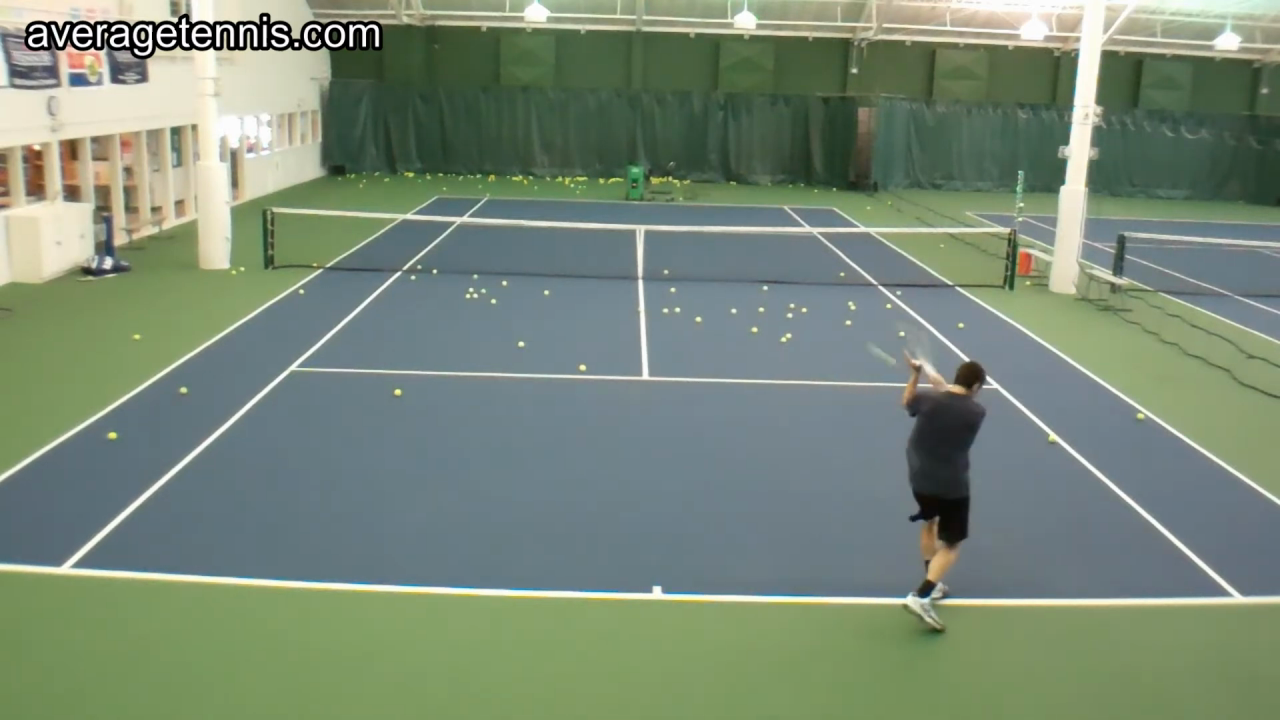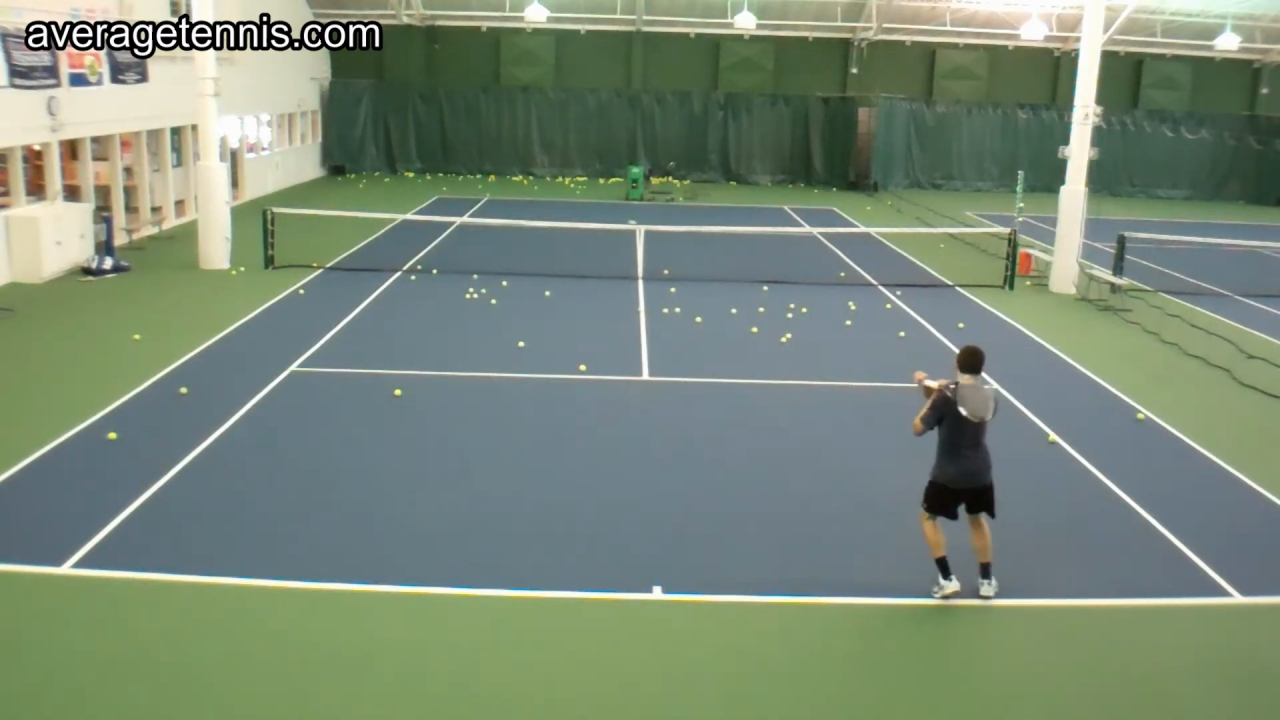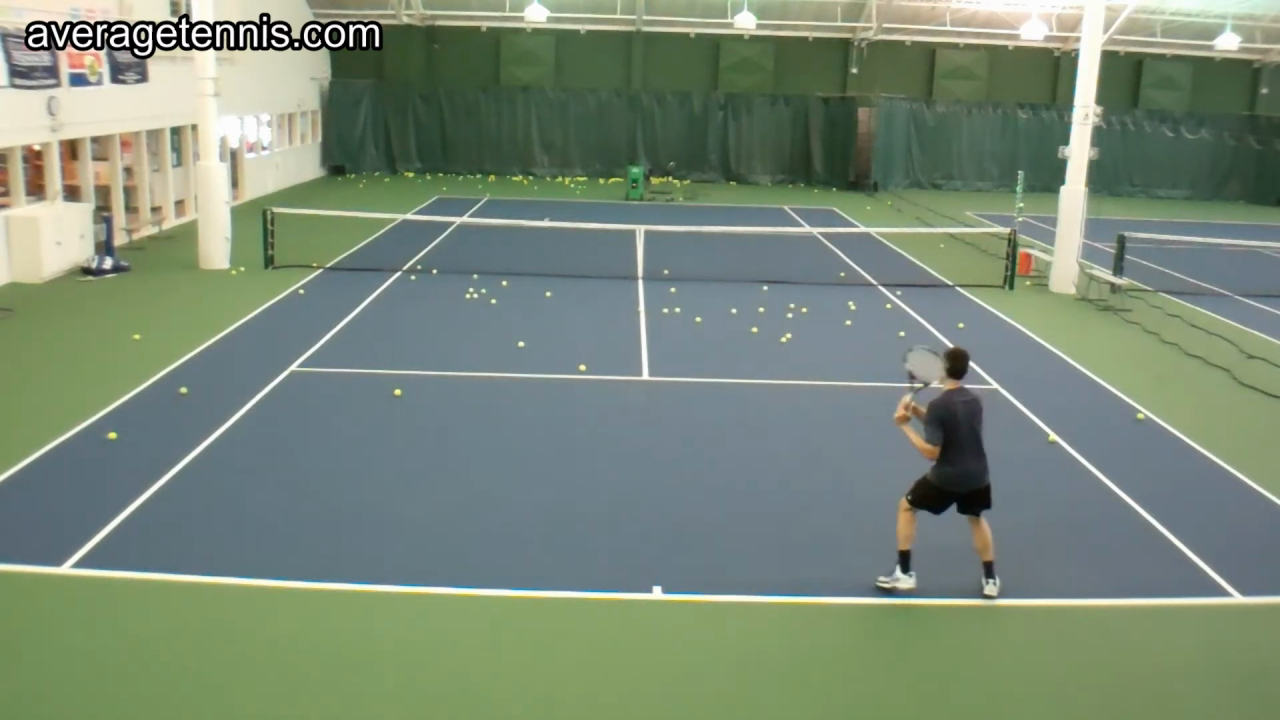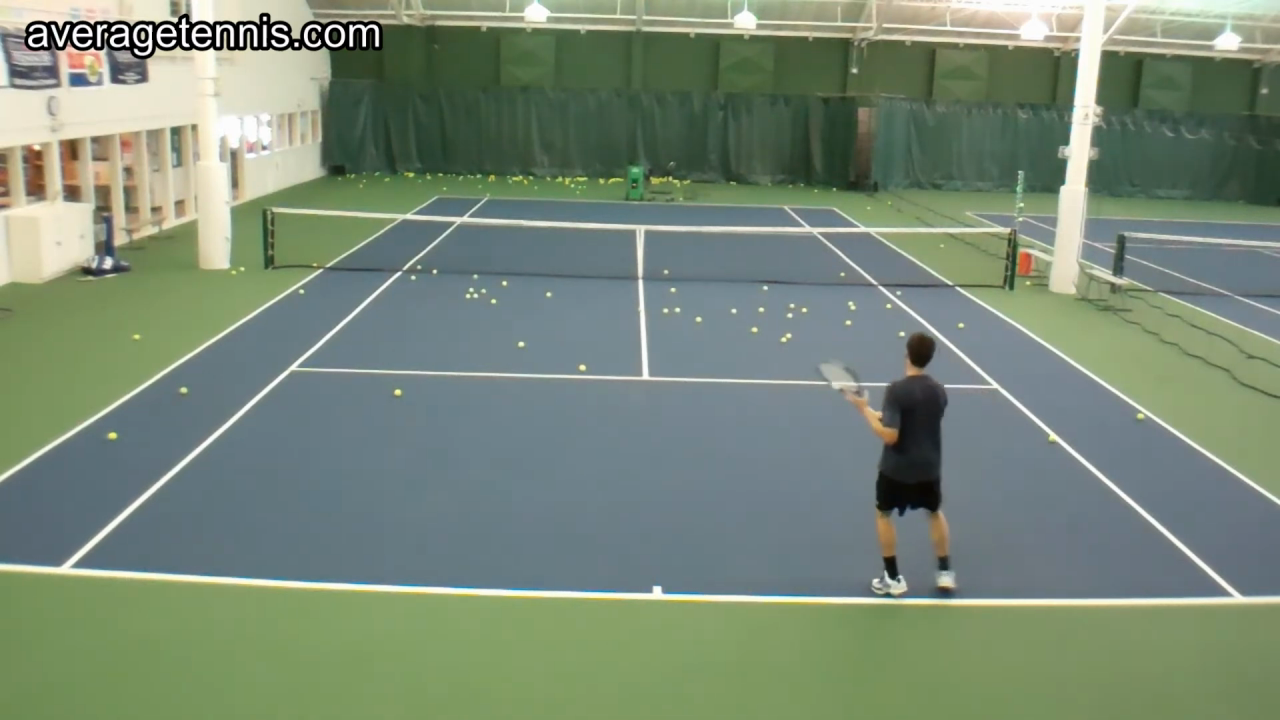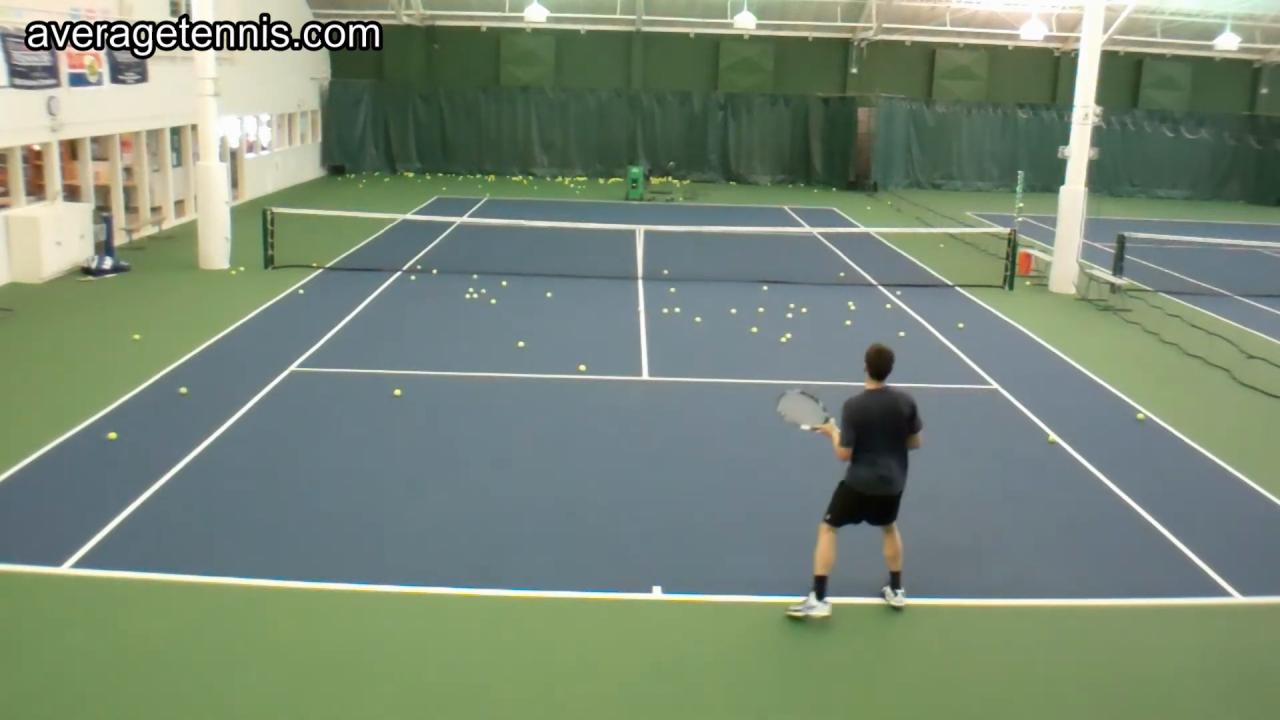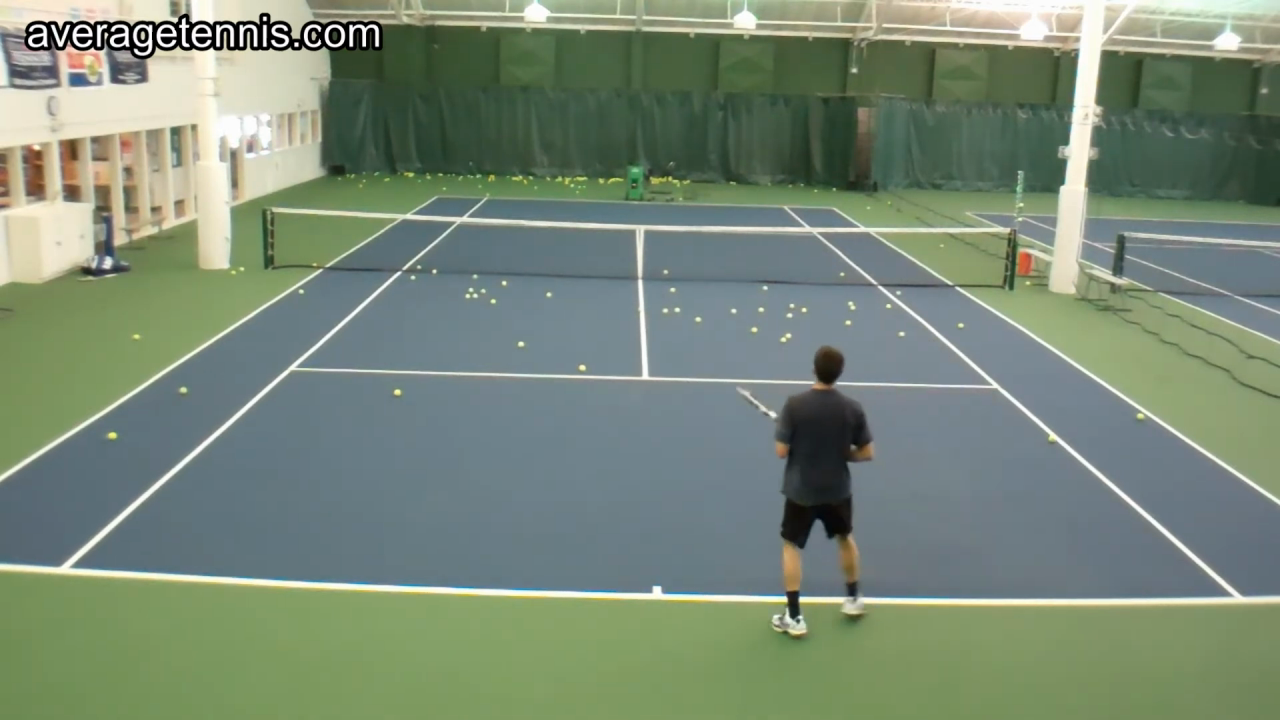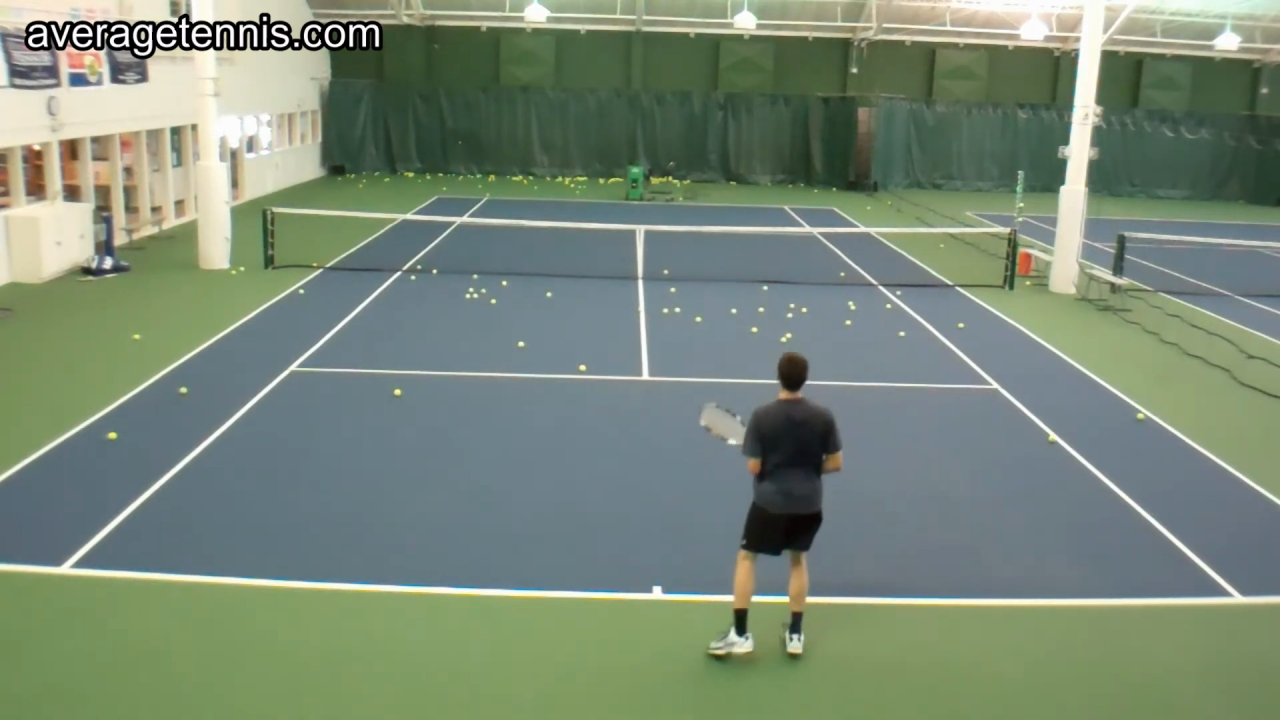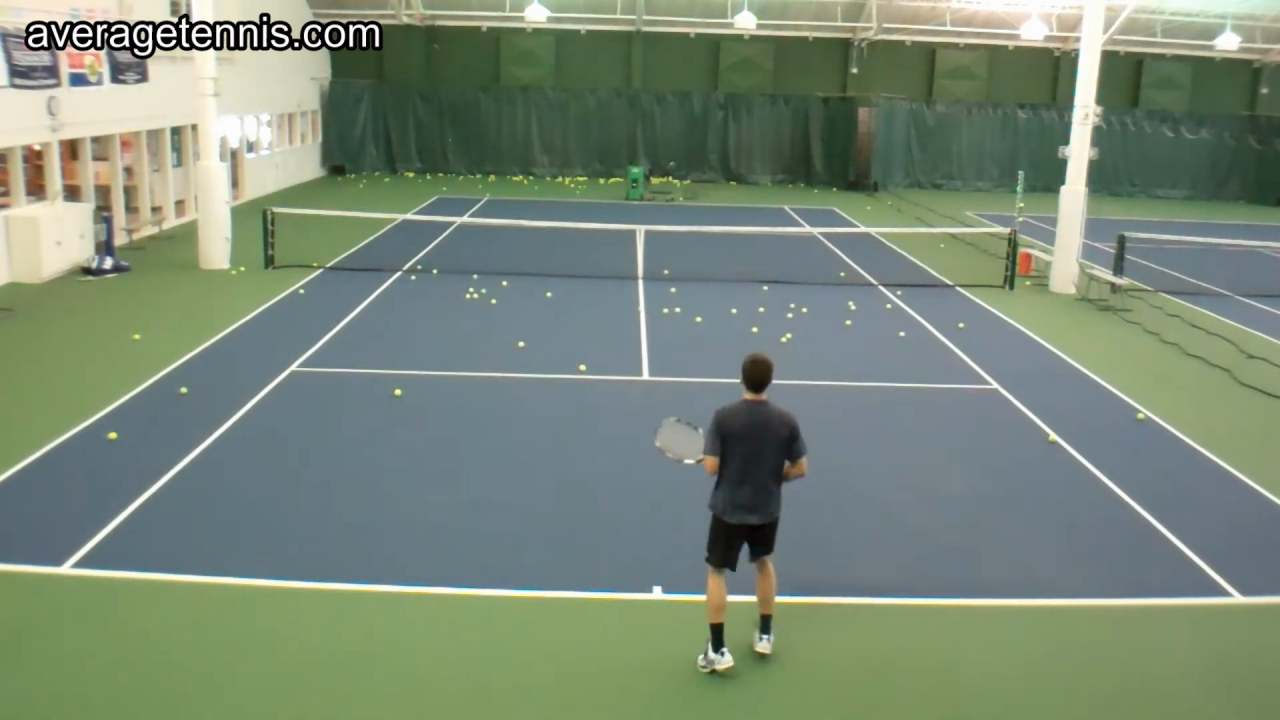
dt=0.3s
person 1, frame 1
left shoulder: (925, 398)
right shoulder: (978, 412)
left elbow: (907, 404)
left wrist: (915, 375)
right wrist: (934, 377)
left hip: (922, 479)
right hip: (954, 487)
left knee: (929, 523)
right knee: (951, 546)
left ankle: (933, 583)
right ankle: (921, 597)
person 1, frame 2
left shoulder: (946, 398)
right shoulder: (986, 397)
left elbow: (918, 428)
right wrist: (929, 385)
left hip: (948, 475)
right hip: (980, 474)
left knee: (928, 517)
right knee: (977, 520)
left ankle: (946, 579)
right ankle: (986, 580)
person 1, frame 3
left shoulder: (938, 405)
right shoulder: (975, 400)
left elbow: (932, 453)
left wrist: (907, 428)
right wrist: (917, 411)
left hip: (945, 478)
right hip: (977, 476)
left knee: (905, 508)
right knee: (977, 519)
left ankle: (904, 574)
right ankle: (990, 579)
person 1, frame 4
left shoulder: (895, 391)
right shoulder: (939, 391)
left elbow: (890, 436)
left wrist: (867, 412)
left hip: (897, 468)
right hip: (929, 467)
left knee: (884, 515)
right knee: (934, 513)
left ankle: (893, 578)
right ankle: (945, 572)
person 1, frame 5
left shoulder: (853, 407)
right shoulder: (906, 402)
left elbow: (844, 455)
right elbow: (915, 443)
left wrist: (833, 434)
left hip: (860, 482)
right hip: (892, 481)
left knee: (827, 530)
right knee: (889, 528)
left ankle: (818, 599)
right ankle: (896, 591)
person 1, frame 6
left shoulder: (794, 405)
right shoulder: (853, 409)
left elbow: (781, 451)
right elbow: (867, 454)
left hip: (800, 490)
right hip: (837, 490)
left knee: (790, 546)
right knee: (844, 538)
left ankle: (794, 617)
right ankle: (853, 598)
person 1, frame 7
left shoulder: (762, 417)
right shoulder: (823, 416)
left elbow: (753, 467)
right elbow: (835, 463)
left hip: (770, 501)
right hip: (808, 504)
left knee: (746, 558)
right knee: (798, 561)
left ankle: (739, 634)
right ankle: (795, 635)
person 1, frame 8
left shoulder: (724, 416)
right shoulder: (786, 421)
left elbow: (711, 467)
right elbow: (799, 469)
left wrist: (714, 459)
left hip: (729, 508)
right hip: (767, 509)
left knee: (715, 572)
right knee: (763, 563)
left ankle: (718, 650)
right ankle: (765, 636)
